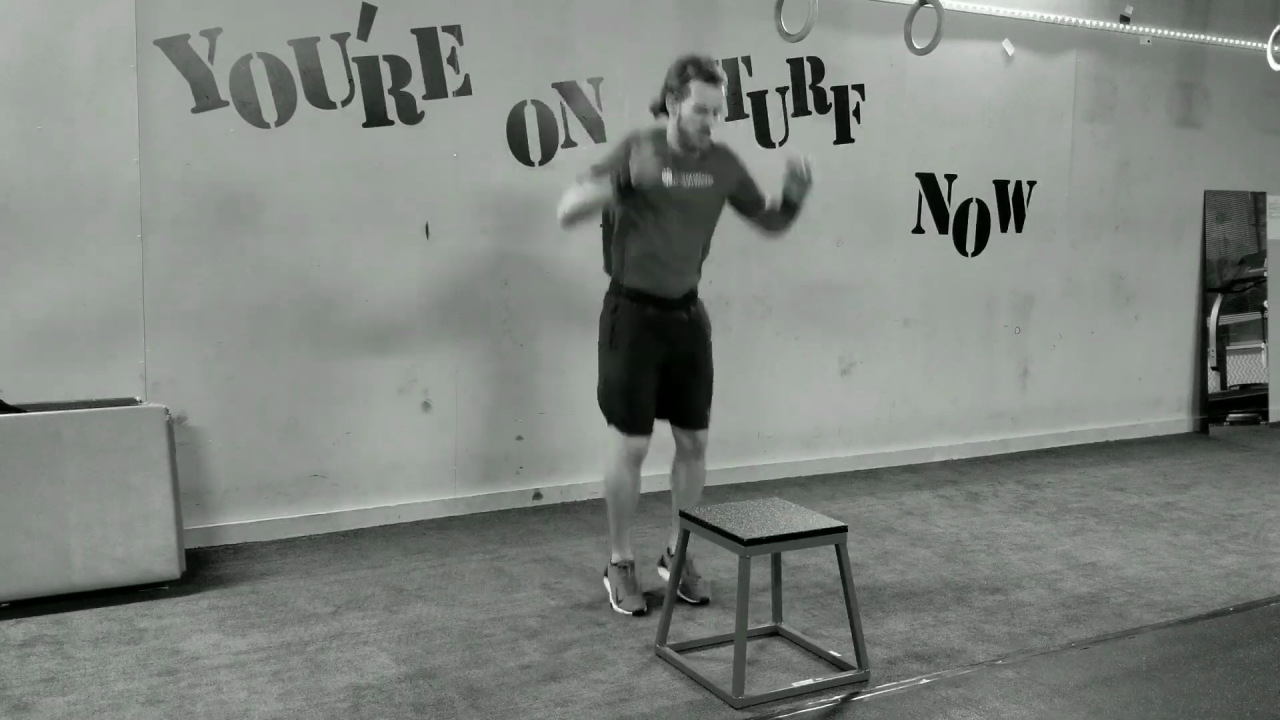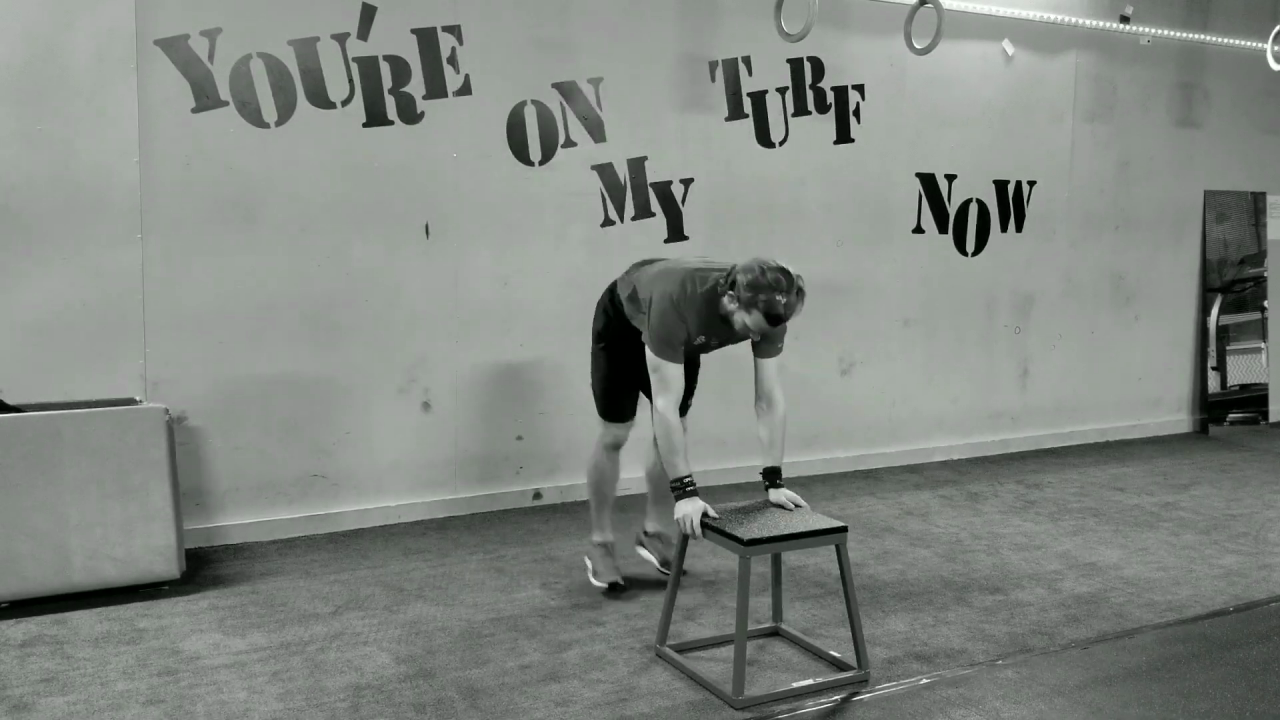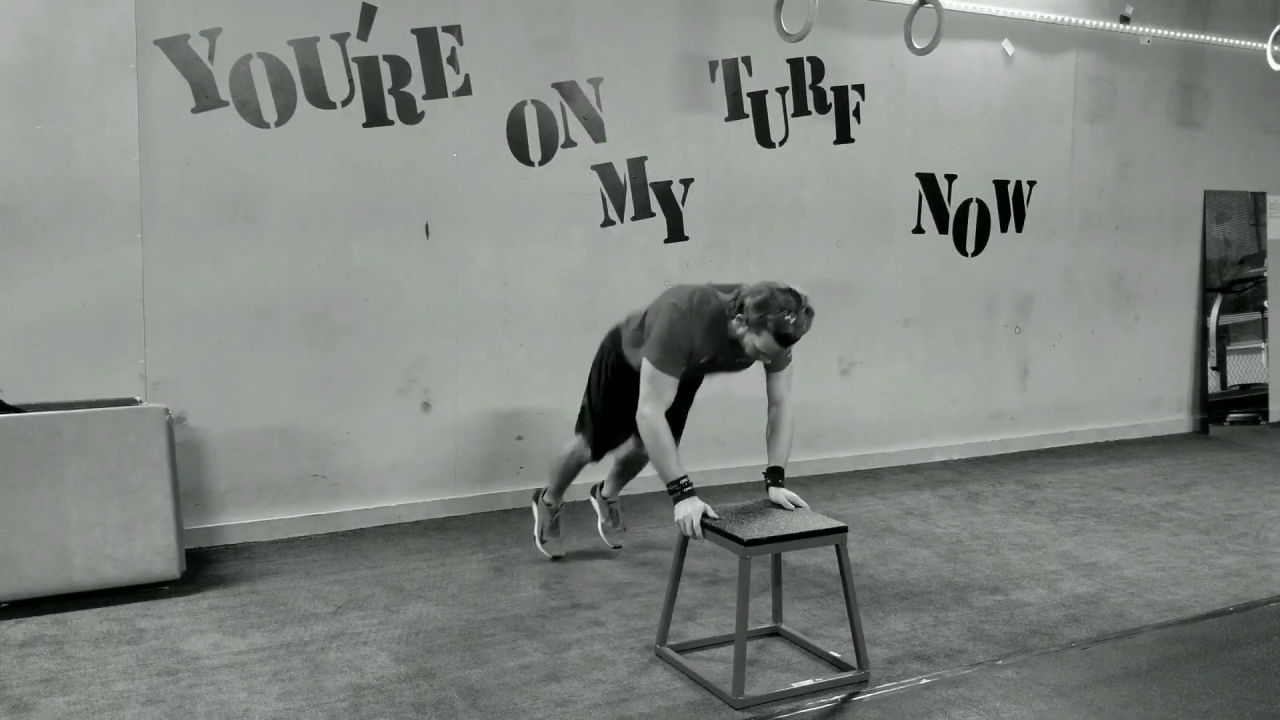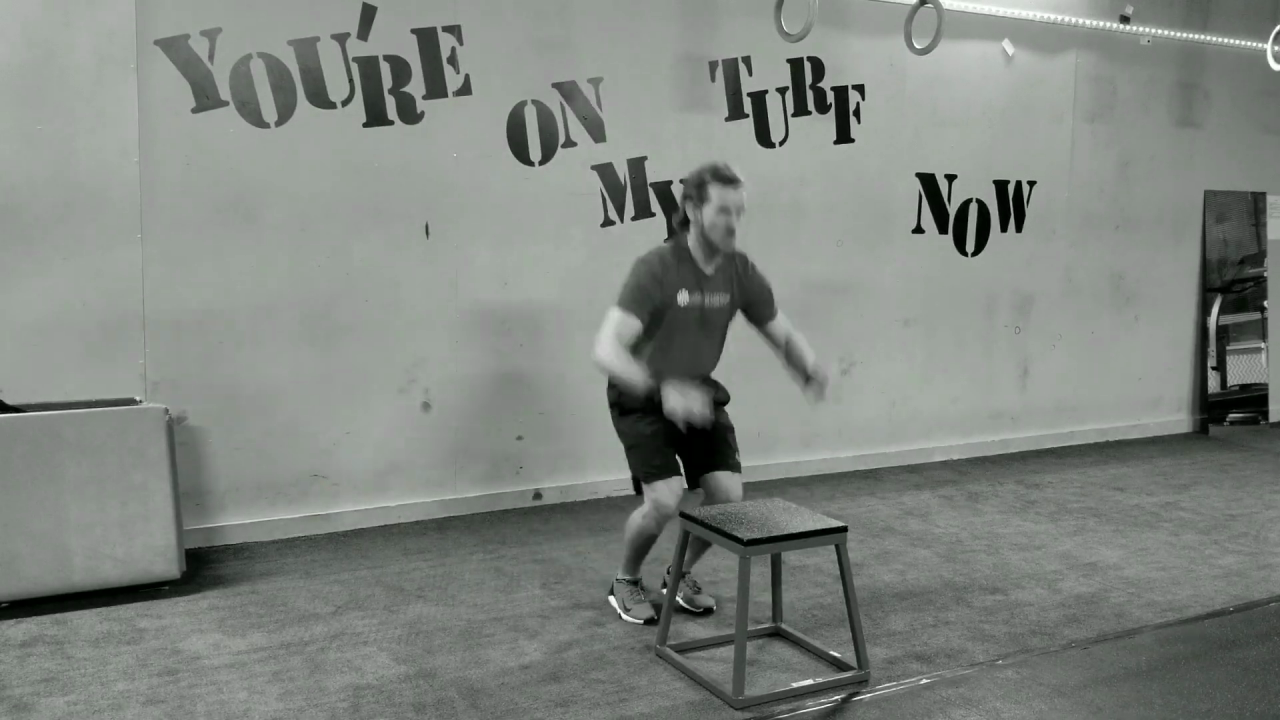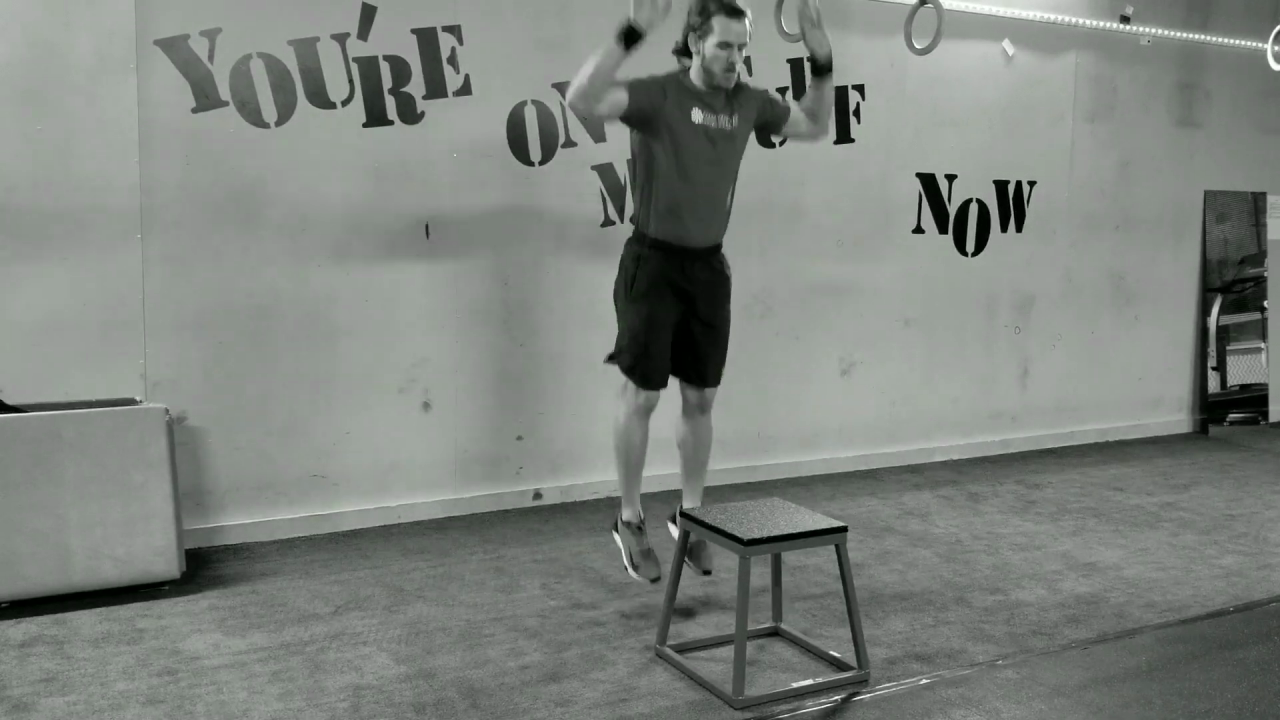
dt=0.5s
person 1, frame 1
left shoulder: (723, 164)
right shoulder: (633, 152)
left elbow: (770, 222)
right elbow: (569, 211)
left wrist: (794, 195)
right wrist: (626, 176)
left hip: (684, 313)
right hip: (632, 314)
left knee: (694, 439)
right knee: (632, 444)
left ankle: (676, 555)
right ankle: (620, 563)
person 1, frame 2
left shoulder: (767, 314)
right shoulder: (678, 298)
left elbow: (769, 397)
right elbow: (665, 403)
left wrist: (773, 479)
right wrist: (685, 491)
right hip: (624, 322)
left knee: (671, 432)
right knee: (615, 435)
left ankle: (654, 534)
right ankle: (600, 543)
person 1, frame 3
left shoulder: (772, 329)
right shoulder: (683, 317)
left elbow: (780, 405)
right elbow: (651, 412)
left wrist: (776, 481)
right wrist: (684, 494)
left hip: (683, 370)
right hip: (627, 362)
left knee: (644, 449)
right knee: (591, 447)
left ankle: (606, 496)
right ankle: (549, 502)
person 1, frame 4
left shoulder: (742, 273)
right shoulder: (654, 270)
left elbow: (782, 335)
right elbow: (605, 350)
left wrist: (807, 368)
right wrist: (661, 391)
left hip: (699, 391)
right hip: (641, 397)
left knee: (728, 496)
right knee: (663, 502)
left ankle: (680, 576)
right ankle: (626, 581)
person 1, frame 5
left shoulder: (748, 100)
right shoulder: (658, 91)
left elbow: (815, 120)
right elbow: (580, 100)
left wrist: (820, 56)
left hip: (707, 269)
right hip: (652, 266)
left knee: (700, 402)
right knee: (642, 400)
left ankle: (689, 513)
right ankle: (630, 520)
